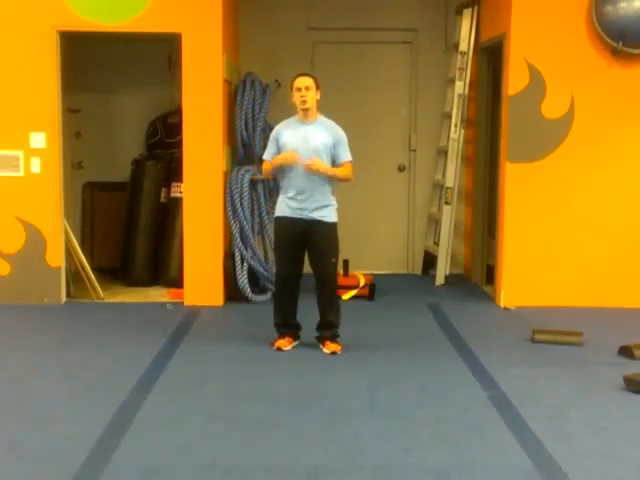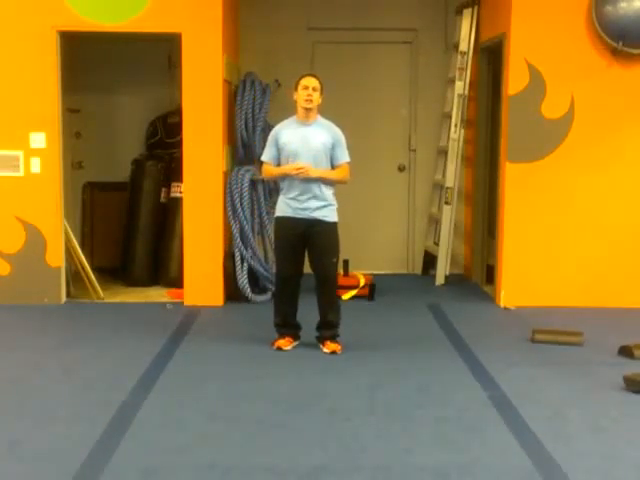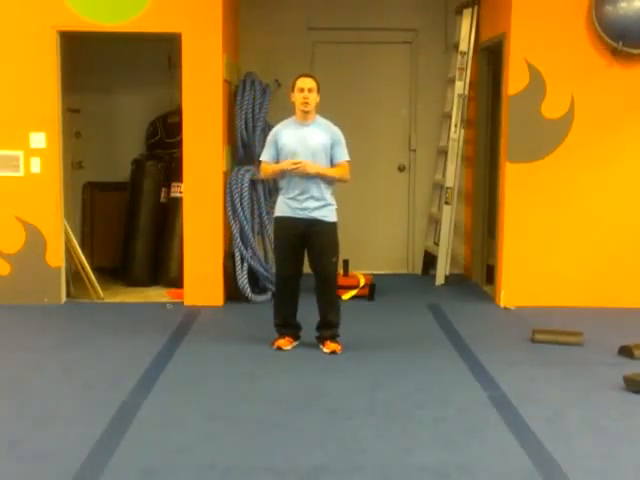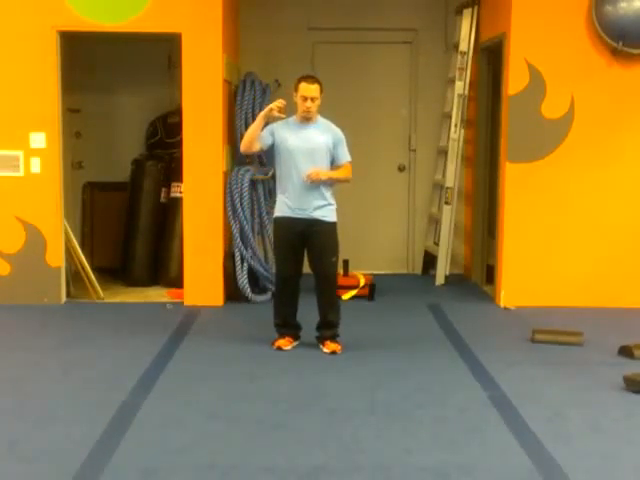
dt=0.5s
person 1, frame 1
left shoulder: (333, 131)
right shoulder: (280, 130)
left elbow: (347, 172)
right elbow: (265, 169)
left wrist: (325, 169)
right wrist: (279, 161)
left hip: (322, 216)
right hip: (287, 214)
left knee: (326, 277)
right knee: (286, 276)
left ankle: (328, 335)
right ankle: (286, 332)
person 1, frame 2
left shoulder: (332, 132)
right shoulder: (280, 131)
left elbow: (344, 175)
right elbow: (265, 171)
left wrist: (317, 173)
right wrist: (286, 170)
left hip: (323, 216)
right hip: (288, 215)
left knee: (327, 277)
right knee: (286, 276)
left ankle: (328, 335)
right ankle: (287, 332)
person 1, frame 3
left shoulder: (331, 132)
right shoulder: (279, 132)
left elbow: (344, 173)
right elbow: (264, 171)
left wrist: (316, 169)
right wrist: (283, 166)
left hip: (322, 216)
right hip: (287, 215)
left knee: (326, 277)
right knee: (286, 276)
left ankle: (328, 334)
right ankle: (287, 331)
person 1, frame 4
left shoulder: (333, 132)
right shoulder: (278, 129)
left elbow: (347, 172)
right elbow: (246, 147)
left wrist: (327, 174)
right wrist: (263, 115)
left hip: (322, 217)
right hip: (287, 216)
left knee: (326, 276)
right knee: (286, 276)
left ankle: (328, 334)
right ankle: (287, 331)
